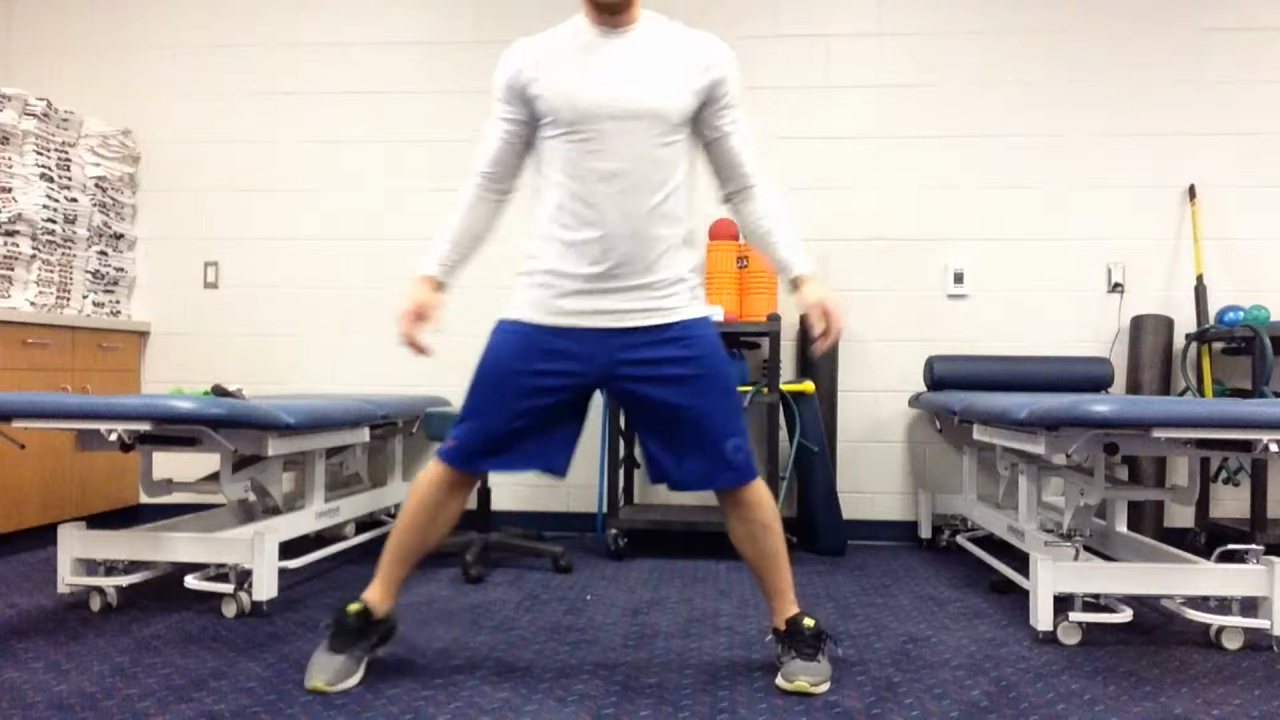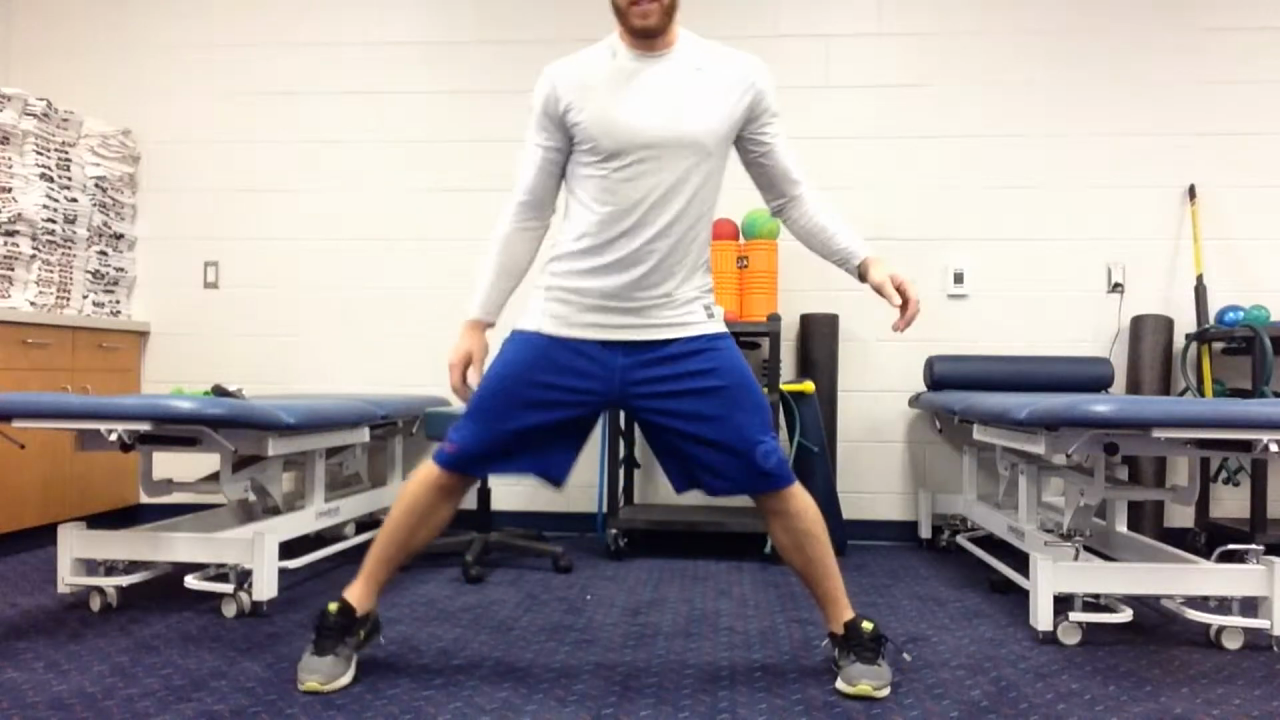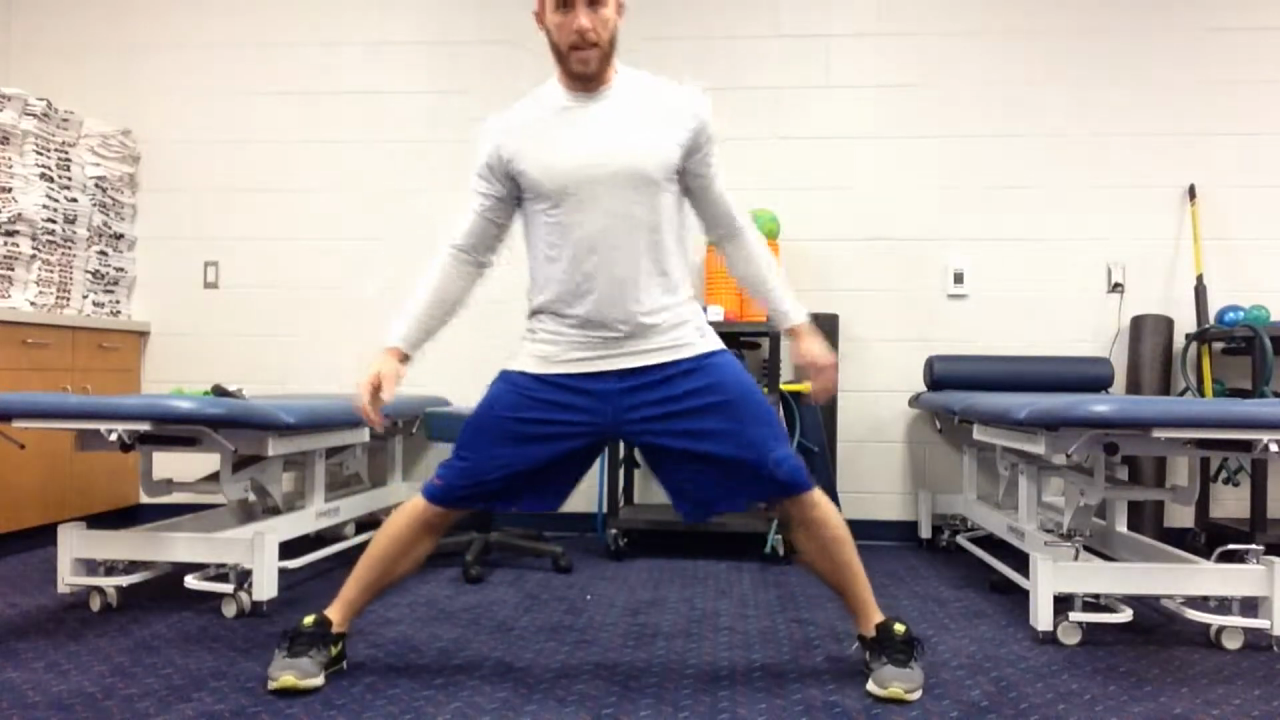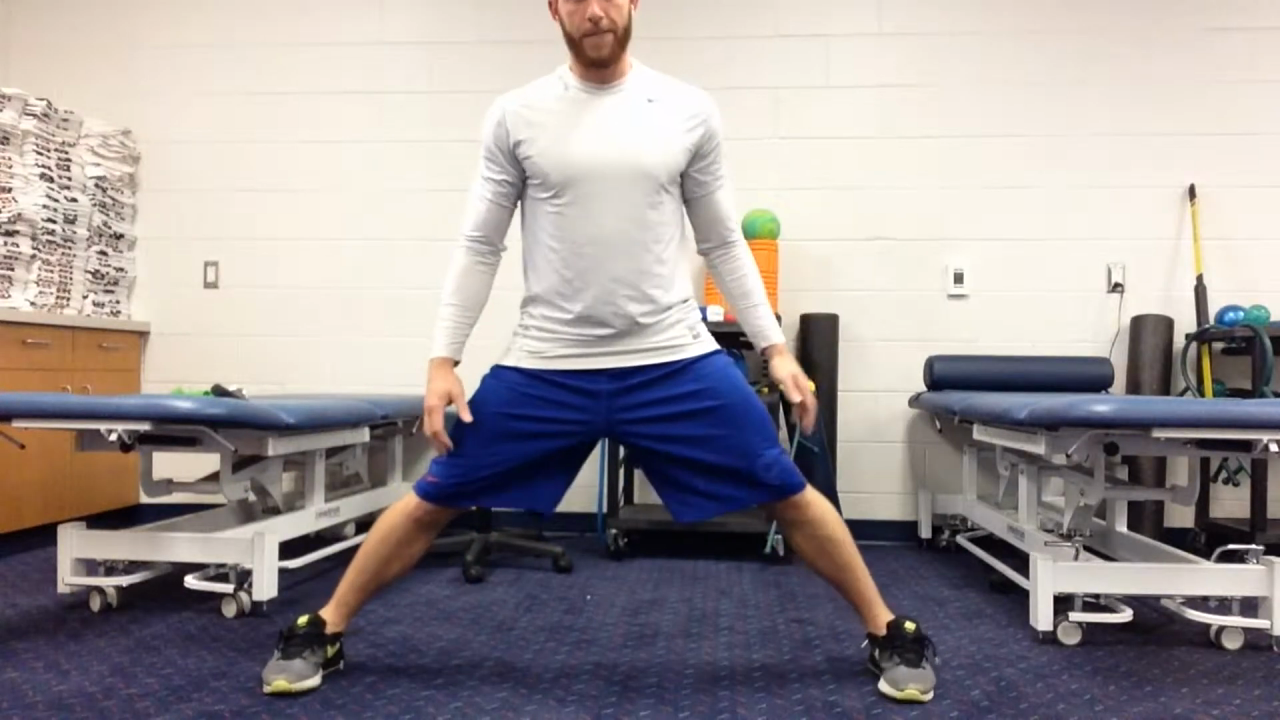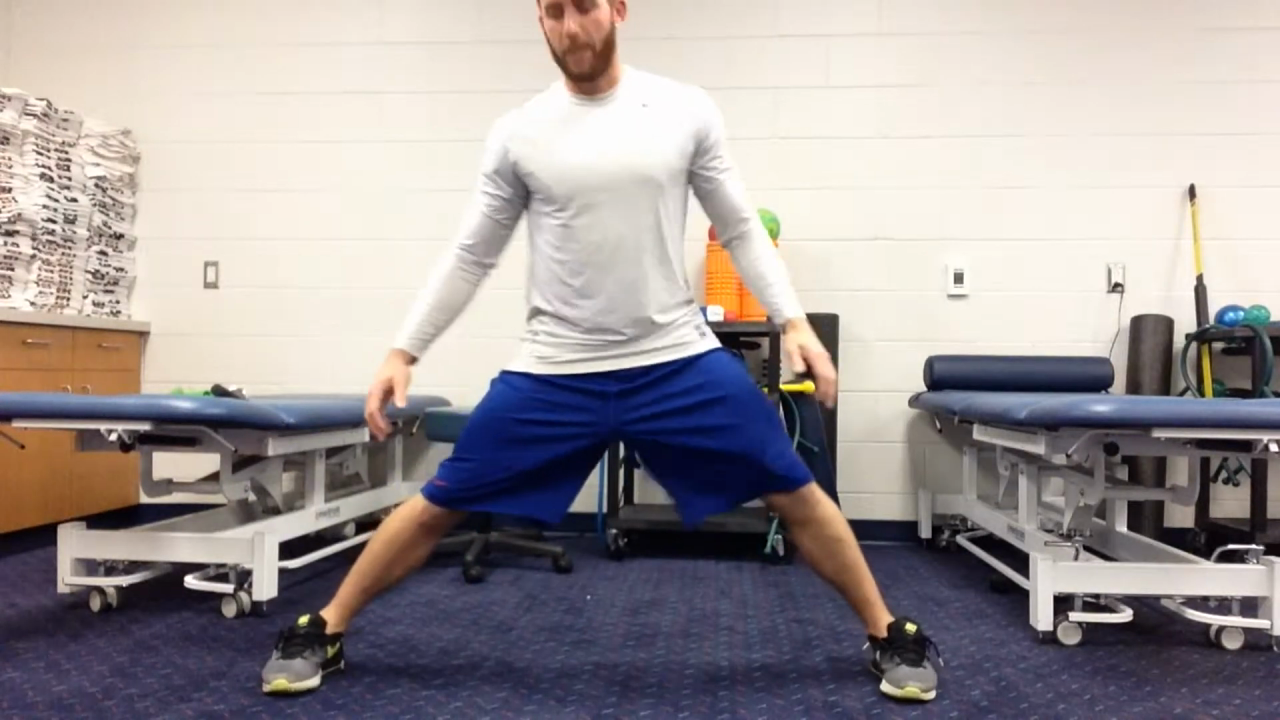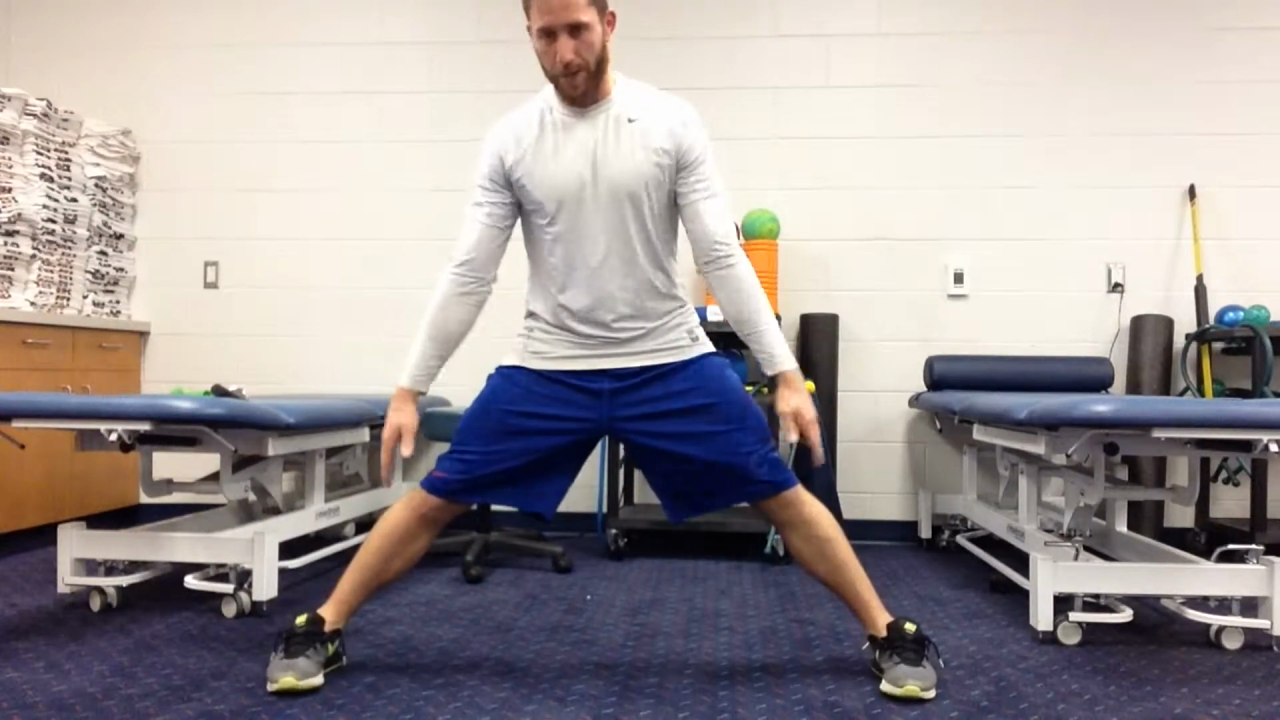
dt=0.7s
person 1, frame 1
left shoulder: (702, 57)
right shoulder: (531, 60)
left elbow: (744, 185)
right elbow: (490, 184)
left wrist: (801, 275)
right wrist: (433, 278)
left hip: (668, 318)
right hip: (548, 316)
left knee: (735, 476)
right knee: (458, 463)
left ankle: (794, 628)
right ankle: (368, 616)
person 1, frame 2
left shoulder: (738, 78)
right shoulder: (566, 82)
left elbow: (789, 196)
right elbow: (528, 212)
left wrist: (865, 262)
right wrist: (477, 320)
left hip: (682, 335)
right hip: (561, 332)
left knee: (774, 483)
right knee: (452, 466)
left ankle: (850, 633)
right ankle: (351, 615)
person 1, frame 3
left shoulder: (680, 108)
right shoulder: (511, 132)
left elbow: (729, 231)
right elbow: (466, 255)
left wrist: (798, 324)
right wrist: (396, 348)
left hip: (679, 360)
right hip: (552, 372)
left knee: (795, 491)
right knee: (441, 503)
left ankle: (881, 637)
right ankle: (326, 631)
person 1, frame 4
left shoulder: (689, 111)
right shoulder: (516, 116)
left elbow: (722, 244)
right elbow: (479, 247)
left wrist: (774, 347)
right wrist: (443, 358)
left hip: (675, 363)
right hip: (545, 368)
left knee: (787, 494)
right knee: (433, 500)
left ankle: (889, 634)
right ankle: (321, 633)
person 1, frame 5
left shoulder: (686, 111)
right shoulder: (518, 133)
left elbow: (741, 231)
right elbow: (471, 257)
left wrist: (793, 320)
right wrist: (404, 351)
left hip: (679, 362)
right hip: (553, 373)
left knee: (795, 492)
right knee: (441, 506)
left ankle: (891, 636)
right ankle: (321, 632)
person 1, frame 6
left shoulder: (672, 123)
right shoulder: (509, 140)
left elbow: (721, 258)
right elbow: (470, 274)
left wrist: (784, 371)
right wrist: (410, 389)
left hip: (670, 364)
right hip: (548, 370)
left knee: (781, 494)
right knee: (435, 498)
left ankle: (890, 636)
right ankle: (320, 631)
